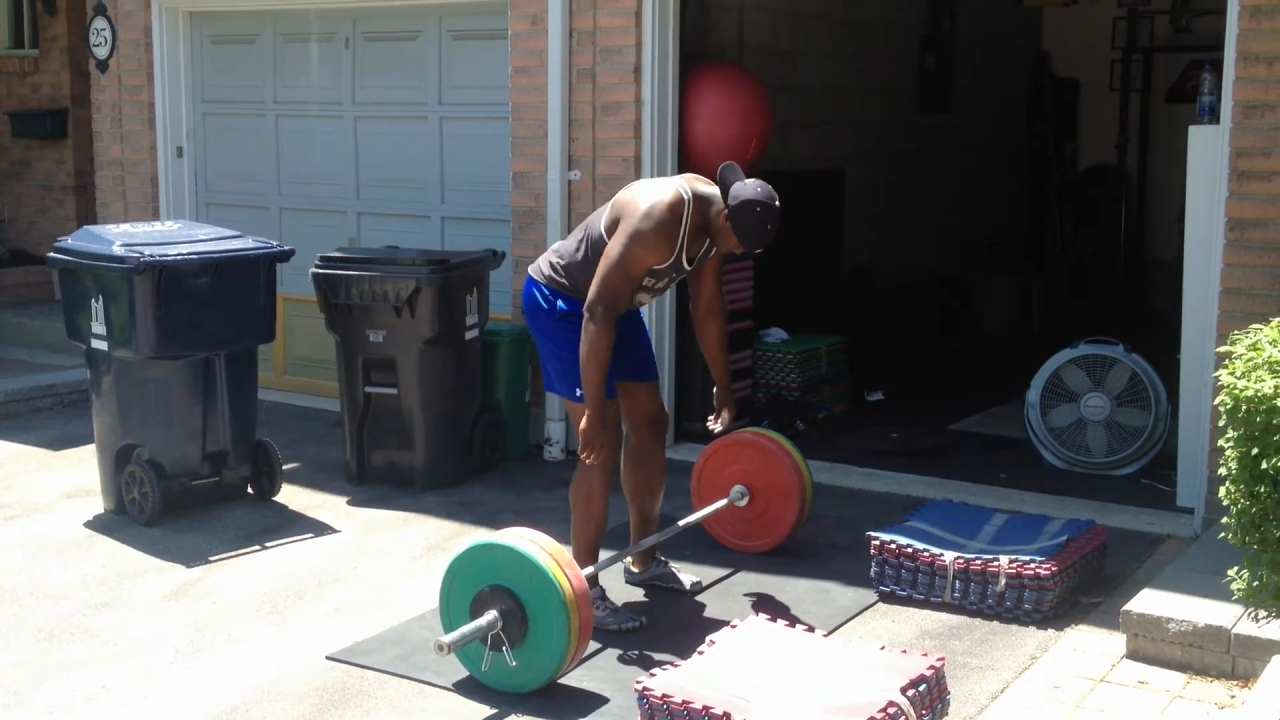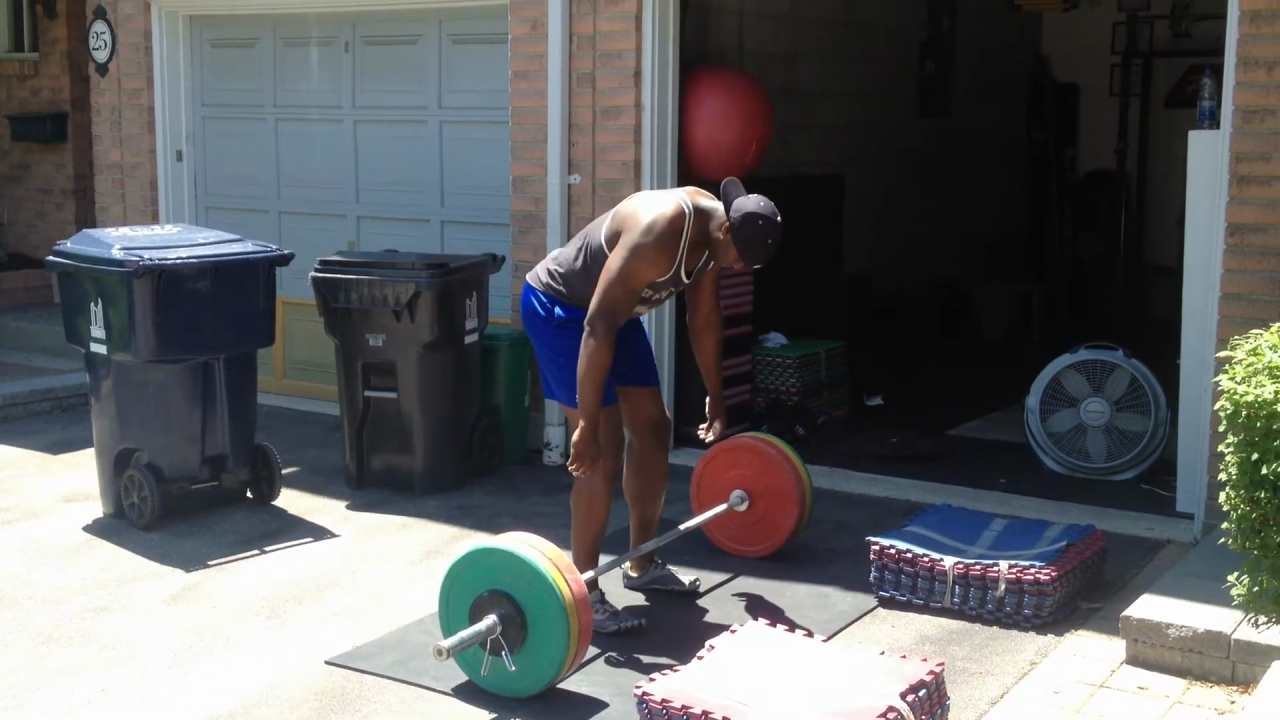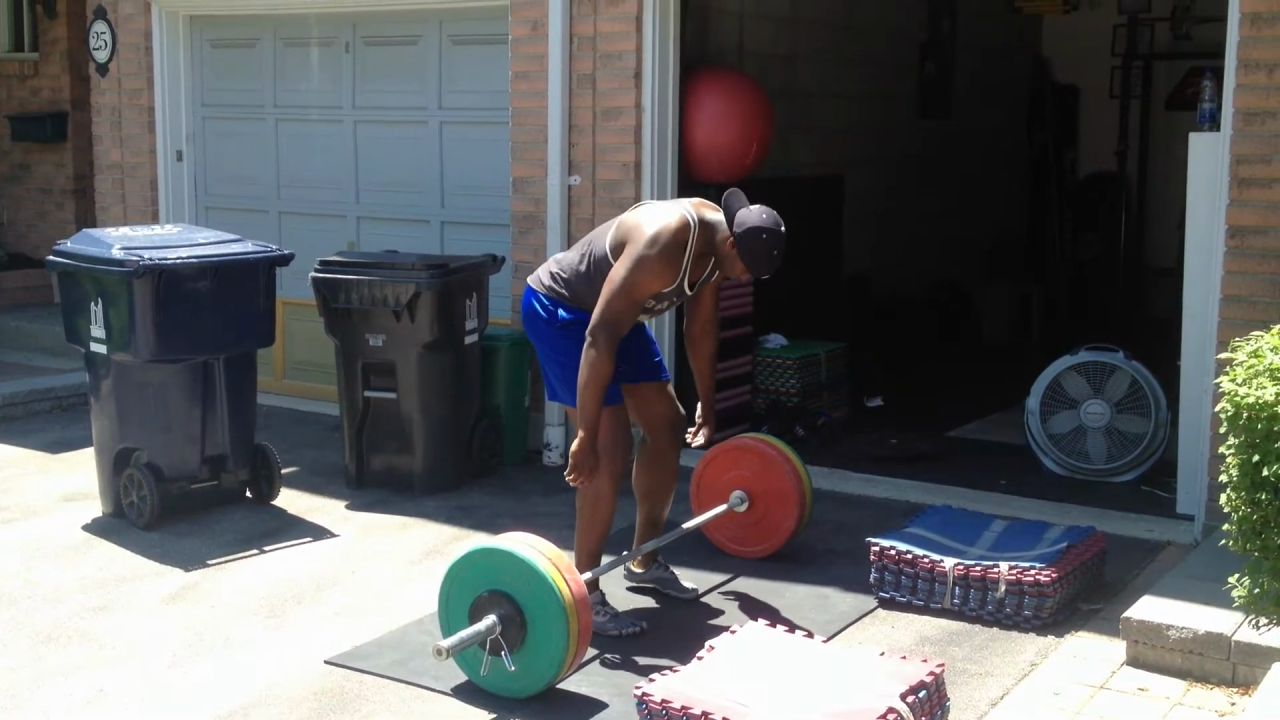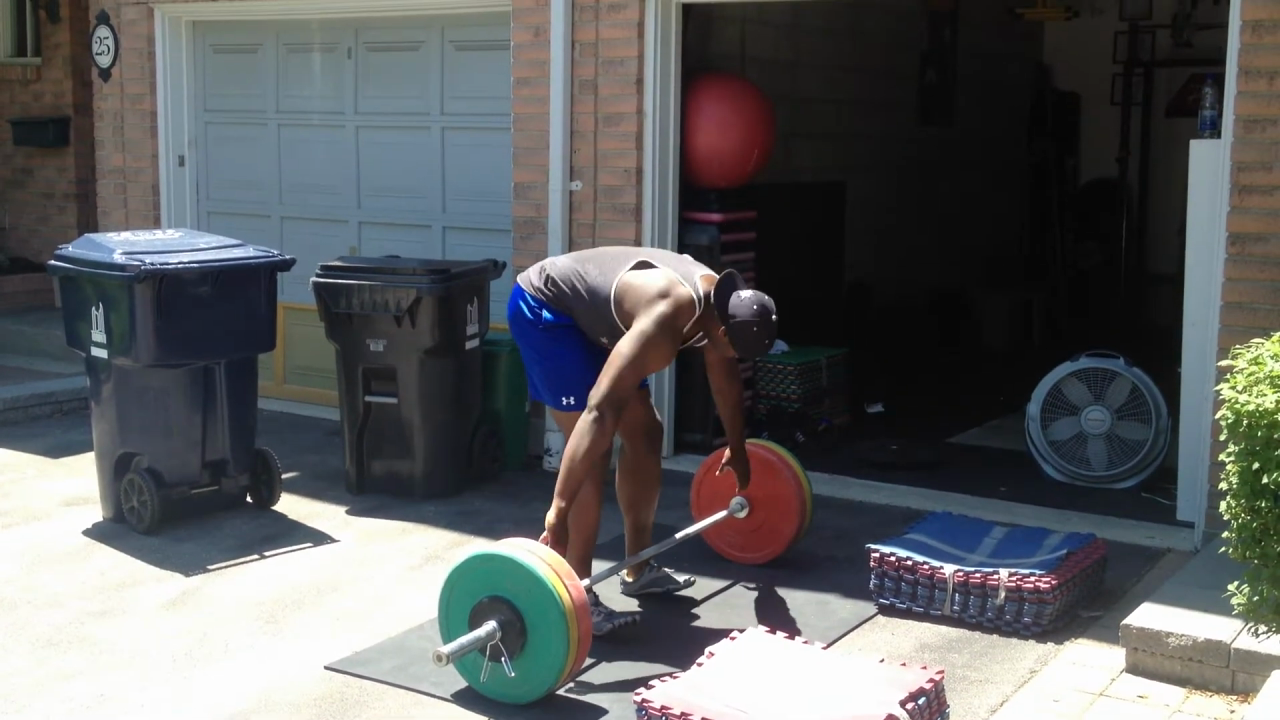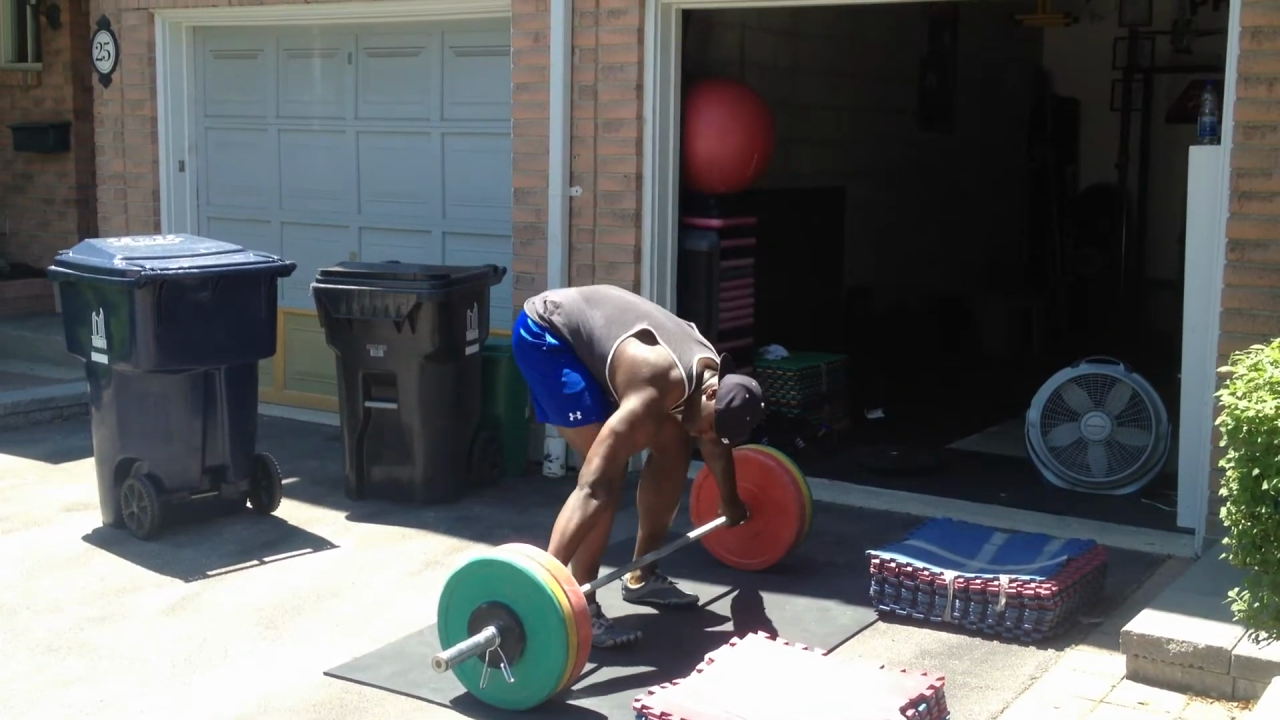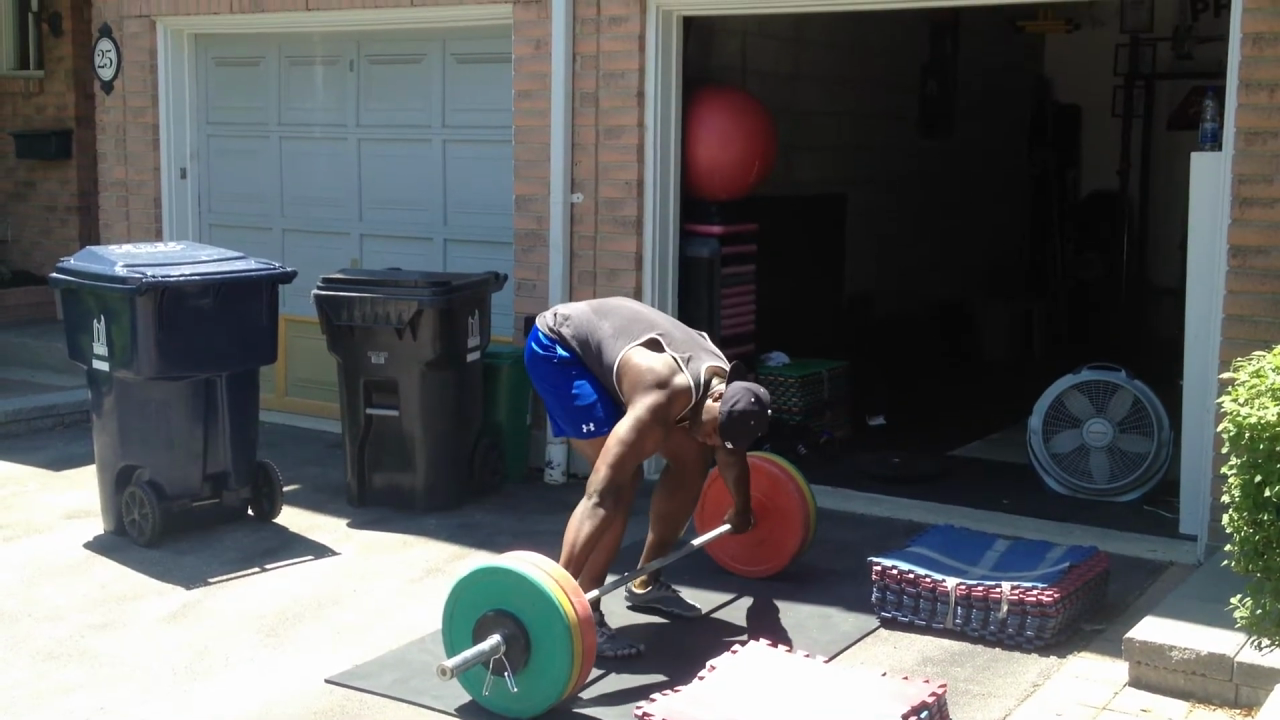
dt=0.3s
person 1, frame 1
left shoulder: (712, 220)
right shoulder: (656, 219)
left elbow: (707, 305)
right elbow: (597, 313)
left wrist: (723, 385)
right wrist: (593, 411)
left hip: (615, 302)
right hip: (560, 299)
left knee: (650, 424)
right knee: (602, 444)
left ankle: (643, 560)
right ankle: (583, 590)
person 1, frame 2
left shoulder: (712, 233)
right shoulder: (656, 232)
left elbow: (704, 317)
right elbow: (598, 327)
left wrist: (715, 395)
right wrist: (586, 426)
left hip: (614, 310)
right hip: (559, 306)
left knee: (653, 430)
right knee: (604, 451)
left ankle: (643, 564)
right ankle: (584, 594)
person 1, frame 3
left shoulder: (716, 237)
right shoulder: (662, 244)
left elbow: (702, 324)
right elbow: (600, 338)
left wrist: (706, 401)
right wrist: (585, 434)
left hip: (615, 310)
right hip: (560, 309)
left knee: (667, 427)
right knee: (611, 450)
left ankle: (645, 562)
right ankle: (584, 596)
person 1, frame 4
left shoulder: (718, 299)
right shoulder: (667, 316)
left elbow: (725, 375)
right elbow: (600, 411)
left wrist: (737, 447)
right wrist: (560, 506)
left hip: (591, 317)
right hip: (544, 308)
left knee: (646, 433)
right knee: (593, 453)
left ankle: (639, 570)
right ankle: (580, 597)
person 1, frame 5
left shoulder: (715, 373)
right shoulder: (656, 392)
left elbow: (717, 448)
right elbow: (593, 487)
left wrist: (731, 504)
left hip: (587, 329)
right hip: (546, 333)
left knee: (675, 445)
right knee: (608, 471)
left ankle: (641, 577)
person 1, frame 6
left shoulder: (725, 380)
right shoulder: (663, 397)
left elbow: (731, 456)
right elbow: (602, 494)
left wrist: (741, 511)
left hip: (602, 339)
right hip: (557, 346)
left knee: (693, 457)
right knee: (622, 478)
left ankle: (646, 583)
